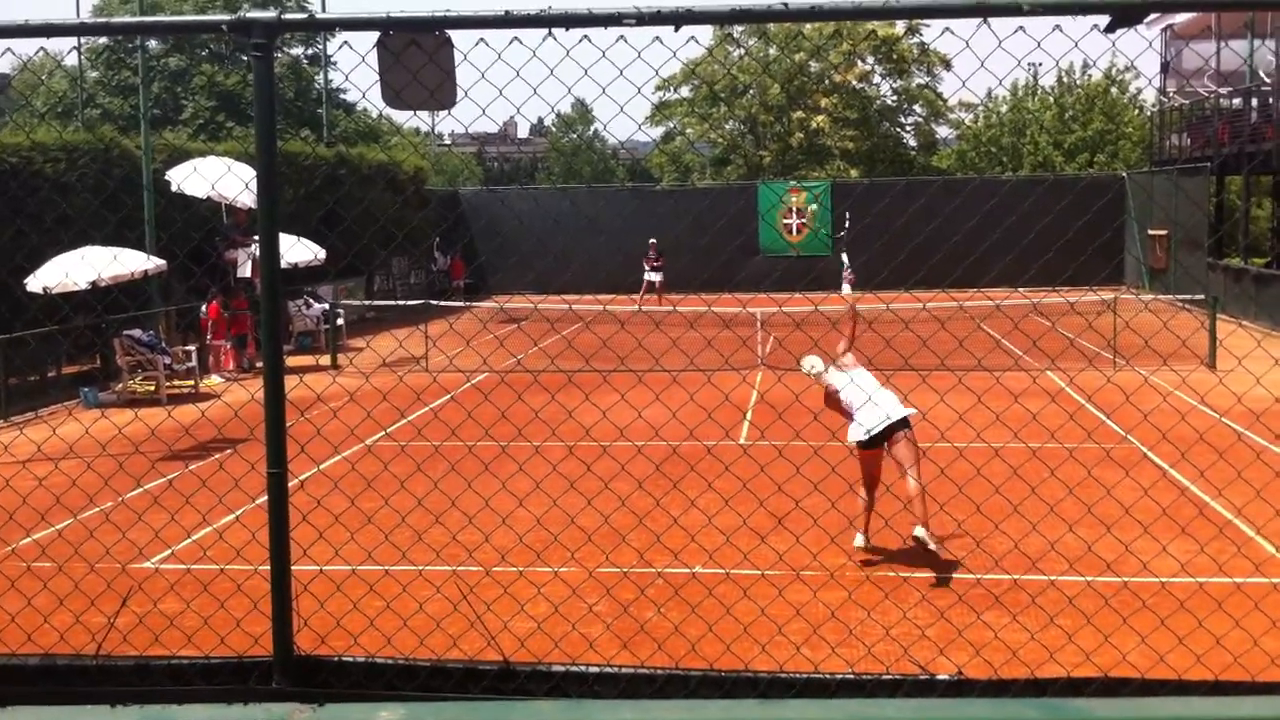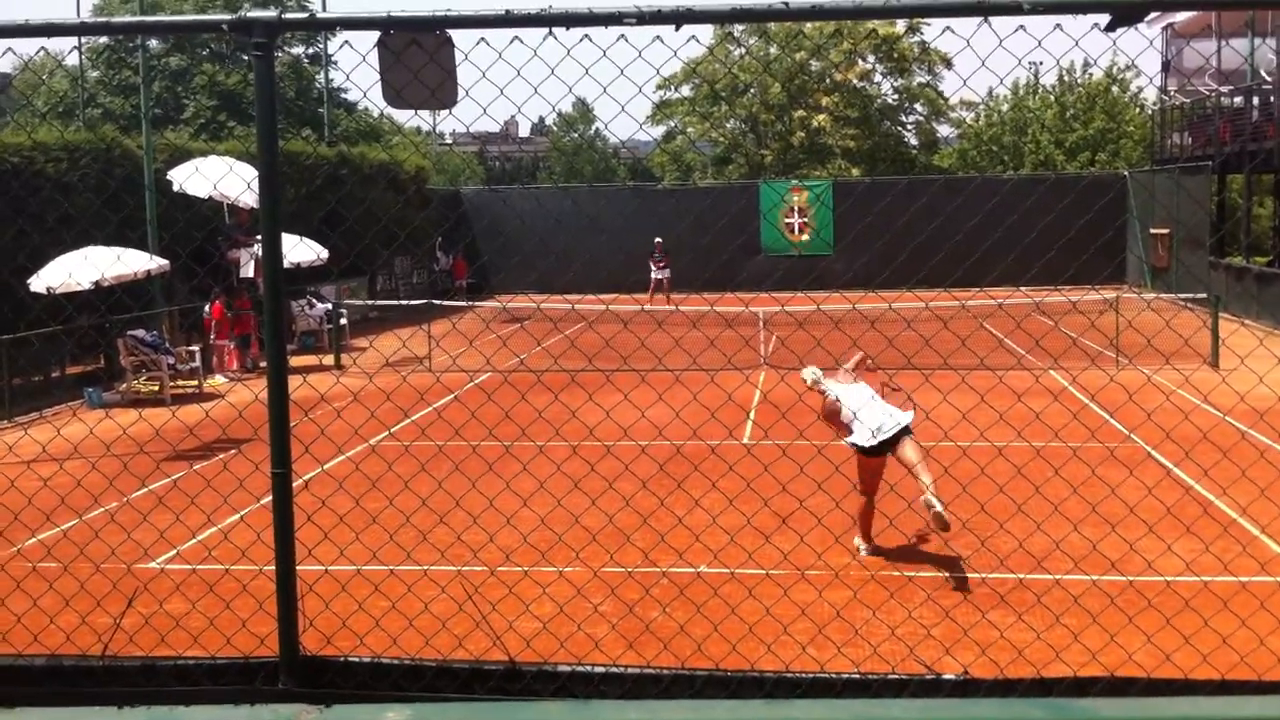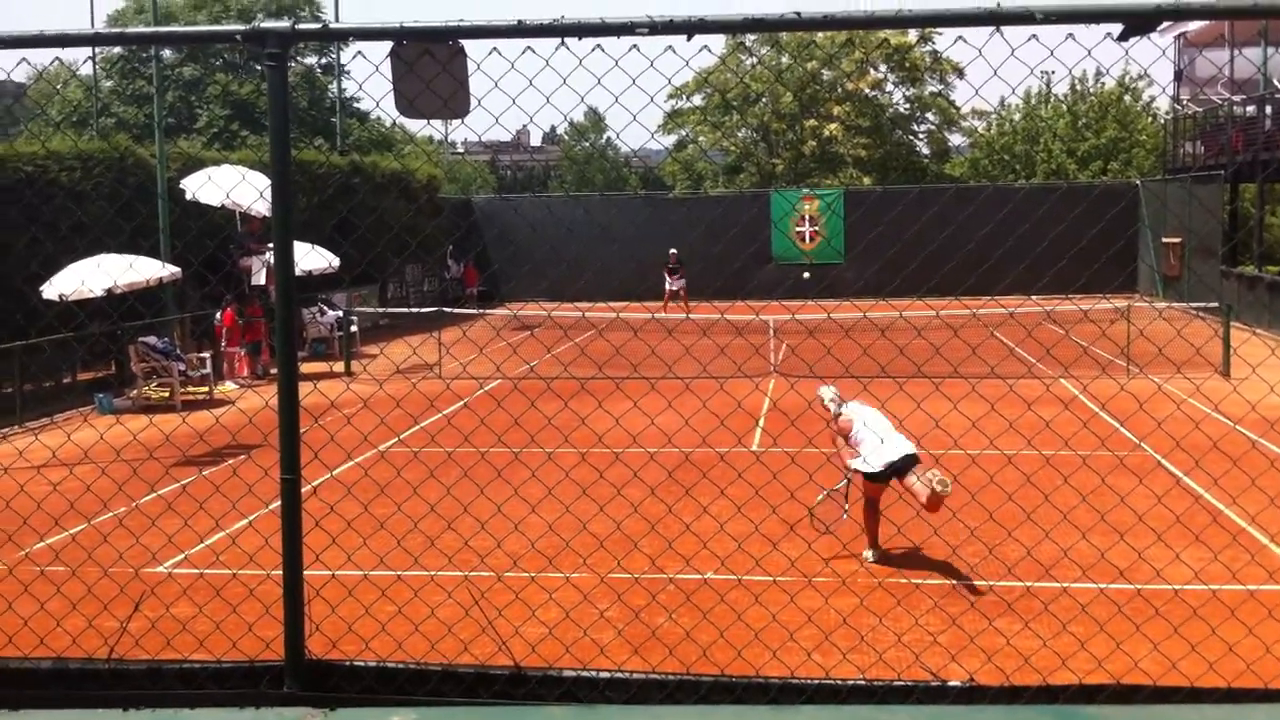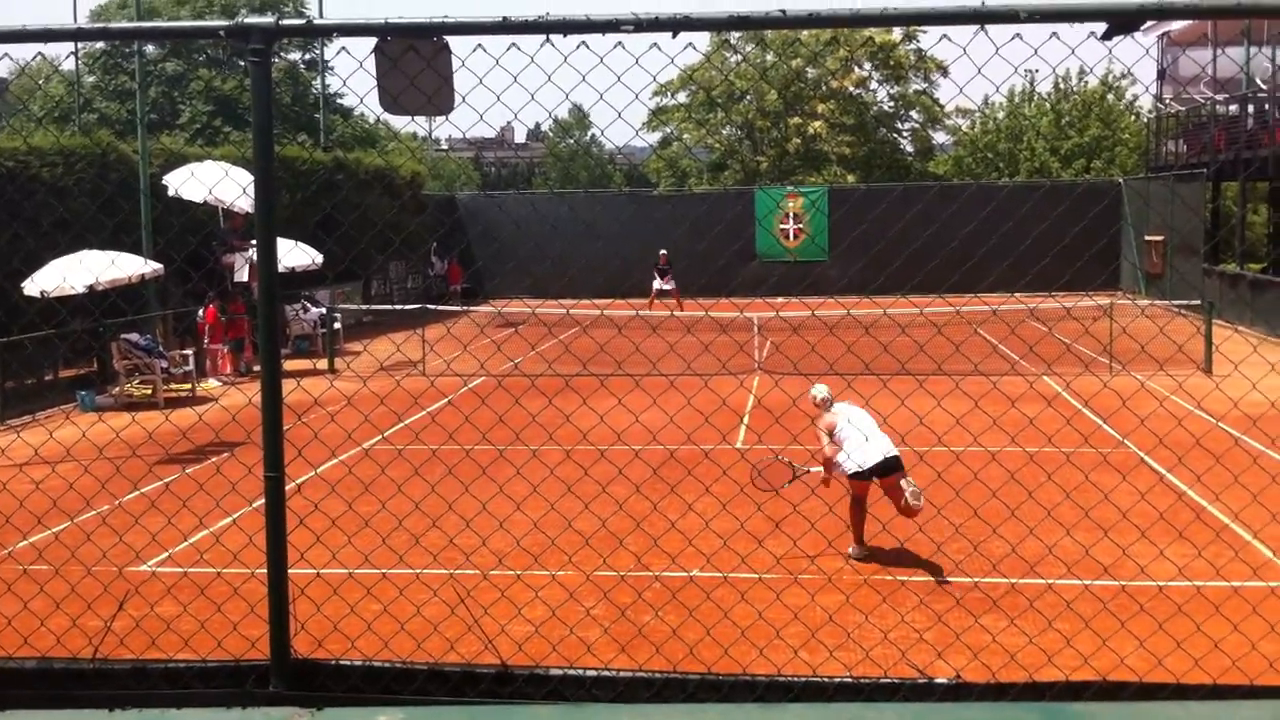
dt=0.1s
person 1, frame 1
left shoulder: (828, 395)
right shoulder: (841, 363)
right elbow: (848, 337)
right wrist: (851, 309)
left hip: (866, 430)
right hip: (891, 415)
left knee: (869, 484)
right knee: (911, 472)
left ankle: (863, 536)
right ankle: (922, 529)
person 1, frame 2
left shoulder: (826, 408)
right shoulder: (843, 377)
left elbow: (847, 432)
right elbow: (861, 357)
right wrist: (865, 366)
left hip: (869, 438)
right hip: (894, 423)
left knee: (867, 491)
right knee: (920, 469)
left ankle: (865, 542)
right ankle: (932, 500)
person 1, frame 3
left shoulder: (837, 426)
right shoulder: (860, 405)
left elbow: (848, 463)
left hip: (876, 461)
right hip: (903, 451)
left knee: (871, 501)
right knee: (931, 503)
left ankle: (872, 550)
right ankle: (934, 484)
person 1, frame 4
left shoulder: (823, 423)
right shoulder: (850, 405)
left elbow: (828, 455)
left wrist: (827, 474)
left hip: (857, 460)
right hip: (886, 452)
left knee: (858, 498)
right knee: (907, 509)
left ankle: (858, 547)
right ankle: (906, 491)
